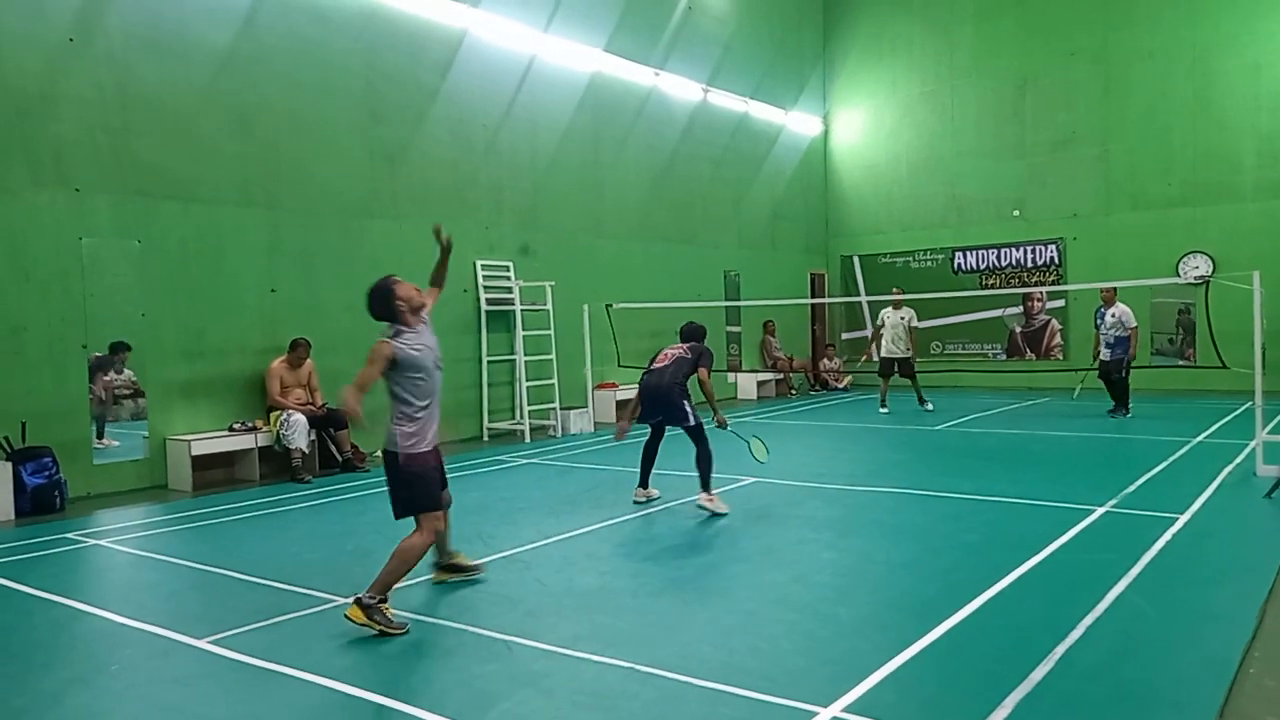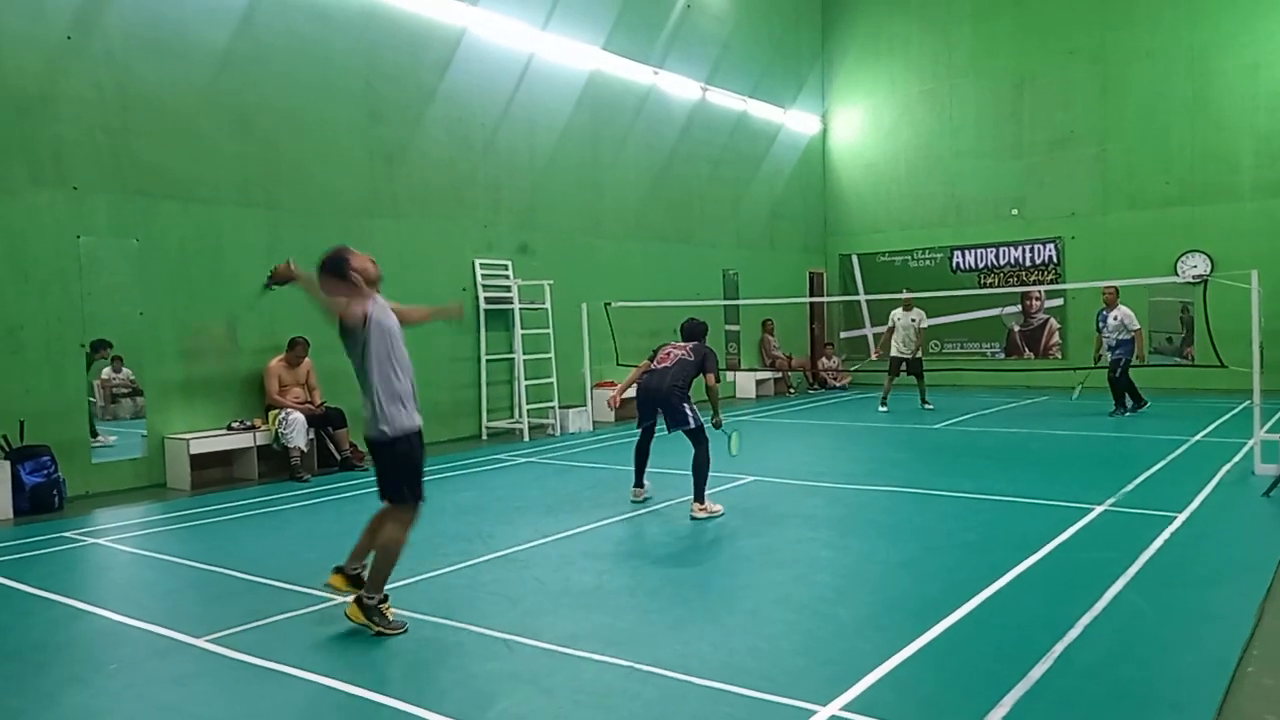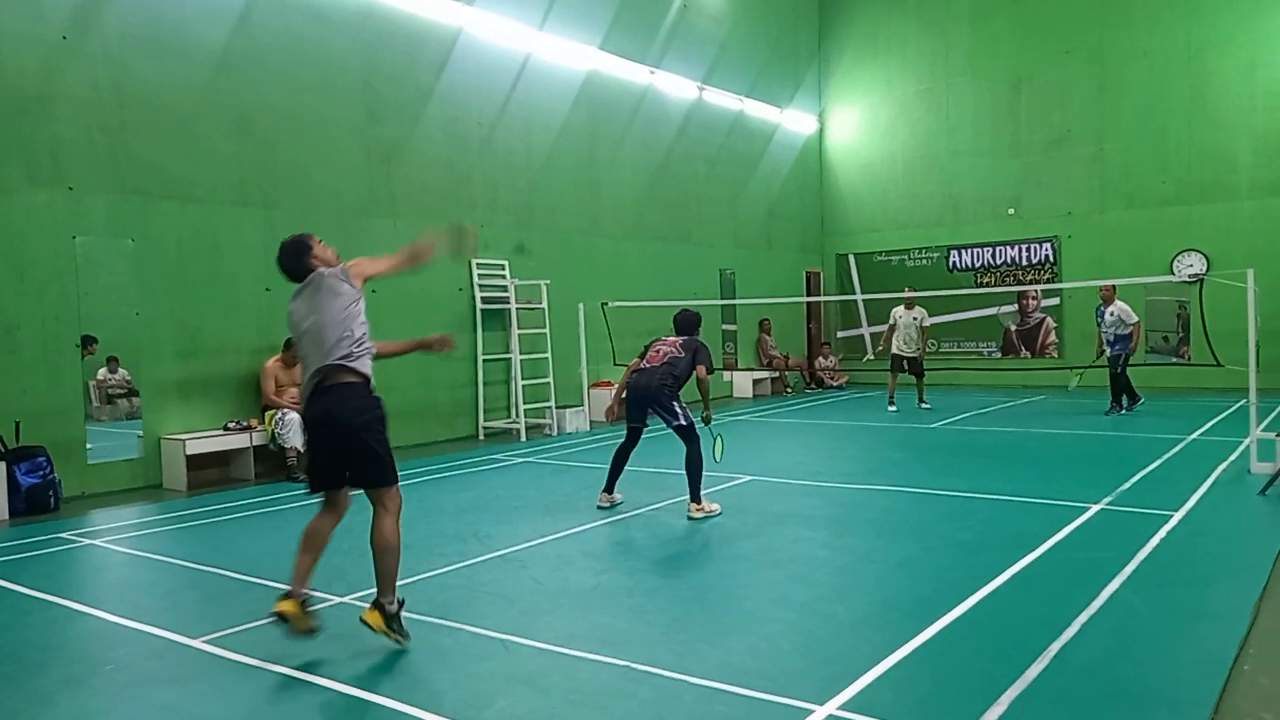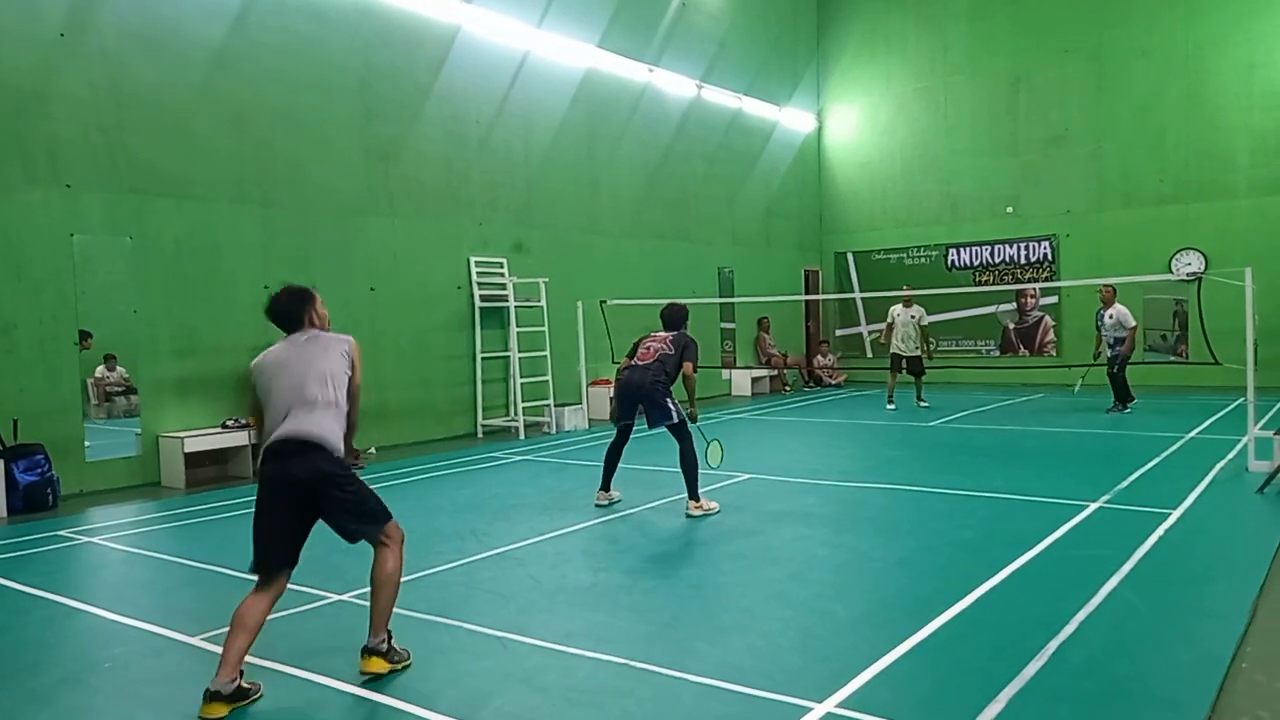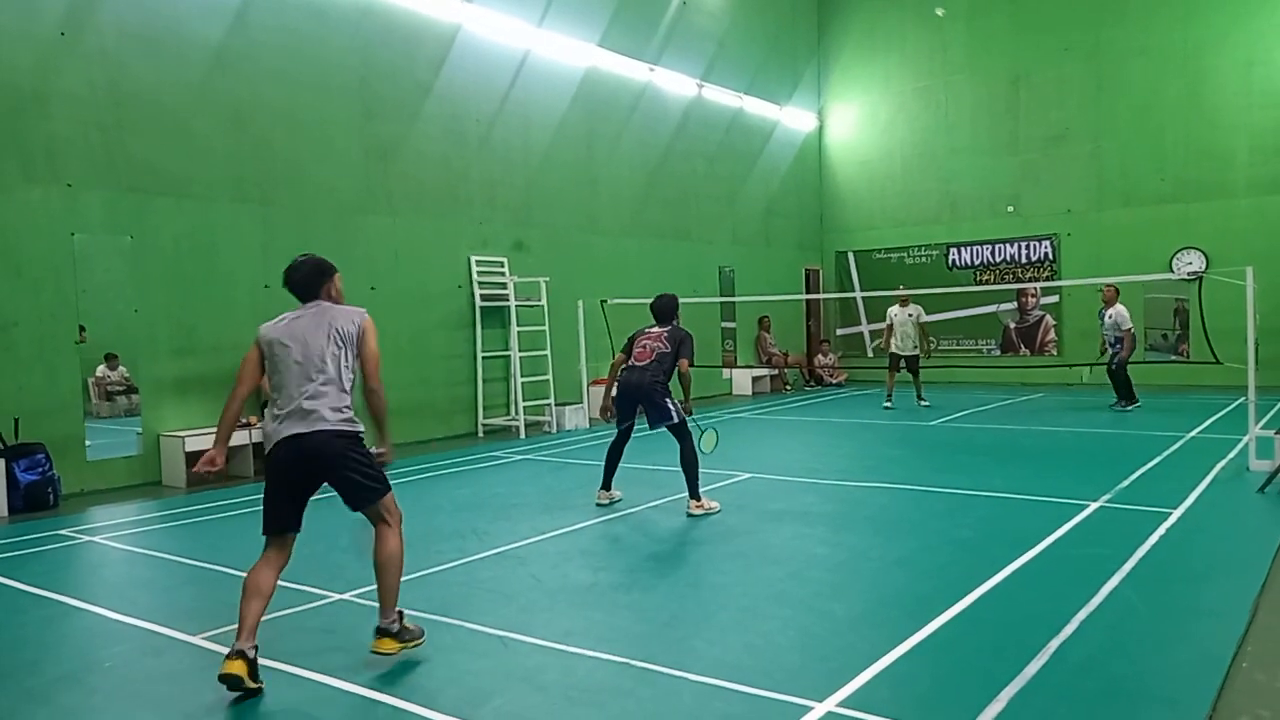
dt=0.2s
person 1, frame 1
left shoulder: (422, 324)
right shoulder: (388, 345)
left elbow: (434, 286)
right elbow: (356, 388)
left wrist: (444, 252)
right wrist: (349, 406)
left hip: (424, 444)
right hip: (407, 450)
left knee: (441, 506)
right knee: (431, 527)
left ankle: (446, 561)
right ankle: (368, 602)
person 1, frame 2
left shoulder: (378, 305)
right shoulder: (354, 309)
left elbow: (407, 316)
right elbow: (345, 307)
left wrist: (443, 310)
right wrist: (297, 278)
left hip: (399, 424)
right hip: (395, 430)
left knee: (400, 510)
right knee: (403, 516)
left ankle: (350, 570)
right ankle: (370, 603)
person 1, frame 3
left shoulder: (297, 308)
right shoulder: (340, 275)
right elbow: (406, 258)
left wrist: (423, 344)
right wrist: (445, 236)
left hip: (318, 400)
right hip: (351, 395)
left knee: (333, 506)
right knee: (387, 504)
left ankle: (294, 596)
right ankle: (386, 606)
person 1, frame 4
left shoulder: (262, 363)
right shoulder: (344, 346)
right elbow: (350, 415)
left hip: (275, 469)
right hip: (322, 460)
left knee: (268, 587)
right knee: (391, 539)
right ankle: (378, 648)
person 1, frame 5
left shoulder: (269, 330)
right shoulder: (357, 319)
left elbow: (240, 391)
right elbow: (372, 387)
left wrist: (219, 447)
right wrist: (384, 439)
left hip: (284, 445)
right hip: (335, 437)
left knee: (274, 553)
right knee: (388, 518)
left ankle: (241, 656)
right ankle: (390, 627)
person 2, frame 1
left shoulder: (665, 351)
right shoulder: (702, 350)
right elbow: (703, 377)
left wrist: (627, 419)
right wrist: (717, 412)
left hip: (648, 387)
right hip: (671, 388)
left knee: (656, 434)
right knee: (701, 441)
left ankle: (643, 489)
right ankle: (706, 495)
person 2, frame 2
left shoulder: (665, 347)
right shoulder: (706, 352)
left elbow: (641, 369)
right elbow: (710, 383)
left wrist: (619, 391)
right wrist: (716, 414)
left hip: (646, 388)
right hip: (671, 391)
left knee: (647, 433)
right knee: (701, 442)
left ankle: (638, 488)
right ankle: (699, 504)
person 2, frame 3
left shoulder: (657, 342)
right shoulder: (697, 346)
left elbow: (631, 368)
right elbow: (702, 376)
left wrist: (616, 399)
right wrist: (707, 408)
left hip: (635, 386)
right hip: (660, 389)
left knee: (631, 440)
right knee: (692, 441)
left ankle: (607, 494)
right ankle: (696, 504)
person 2, frame 4
left shoulder: (645, 338)
right shoulder: (686, 341)
left elbow: (622, 368)
right elbow: (688, 372)
left wrist: (615, 403)
right wrist: (692, 405)
left hip: (627, 383)
right hip: (653, 386)
left knee: (621, 437)
right knee: (685, 439)
left ankle: (604, 492)
right ankle: (695, 502)
person 2, frame 5
left shoulder: (640, 333)
right shoulder: (681, 335)
left elbow: (616, 363)
right elbow: (683, 369)
left wrist: (606, 399)
right wrist: (687, 400)
left hip: (626, 384)
right hip: (652, 386)
left knee: (622, 436)
right knee: (685, 438)
left ankle: (605, 491)
right ankle: (696, 501)
